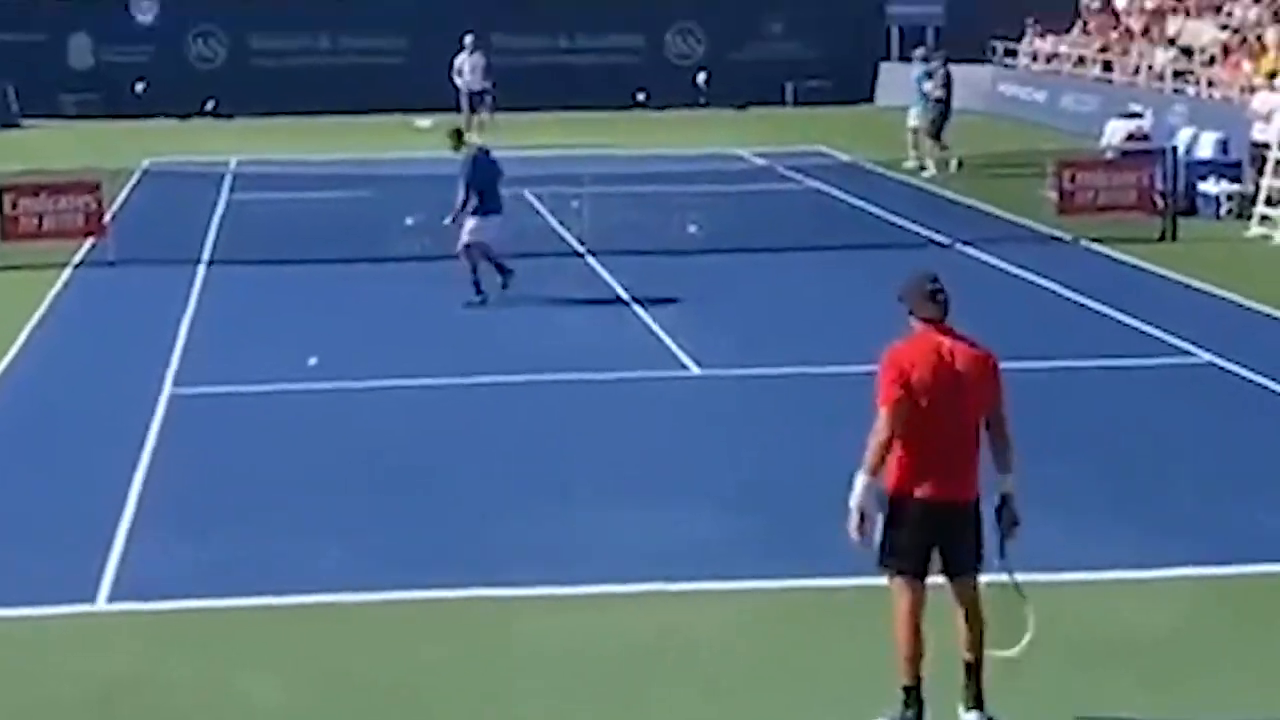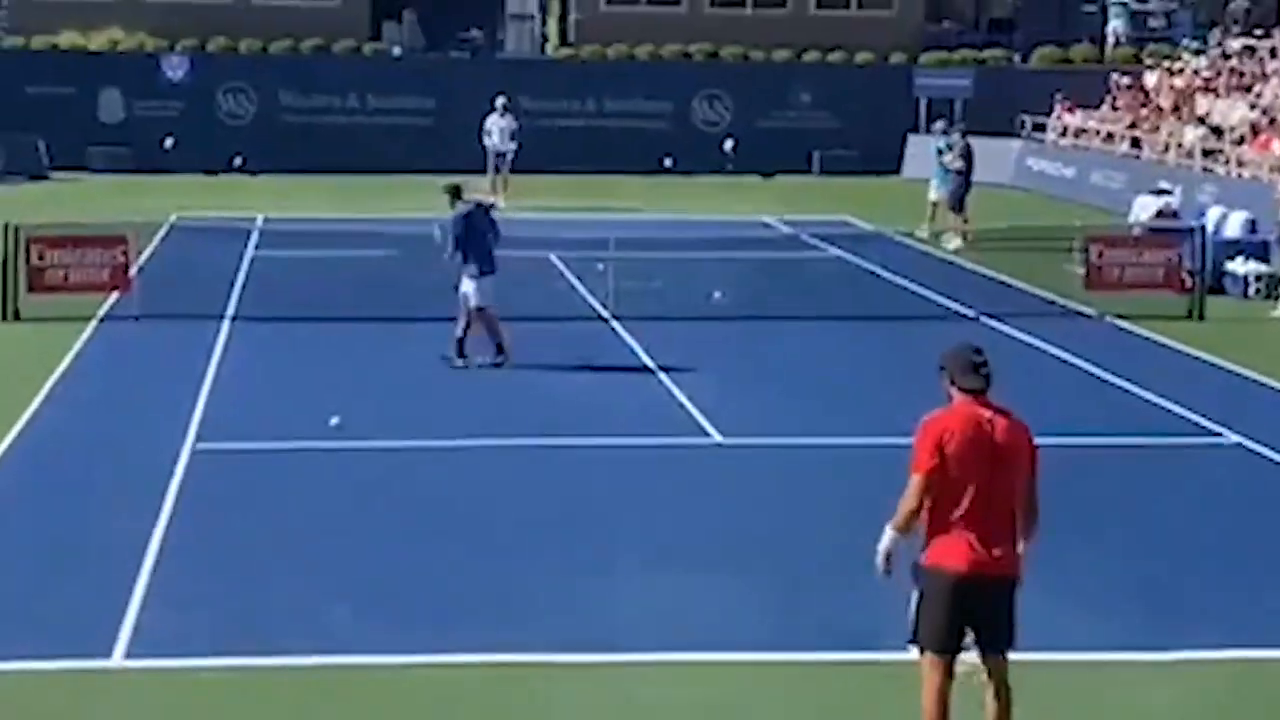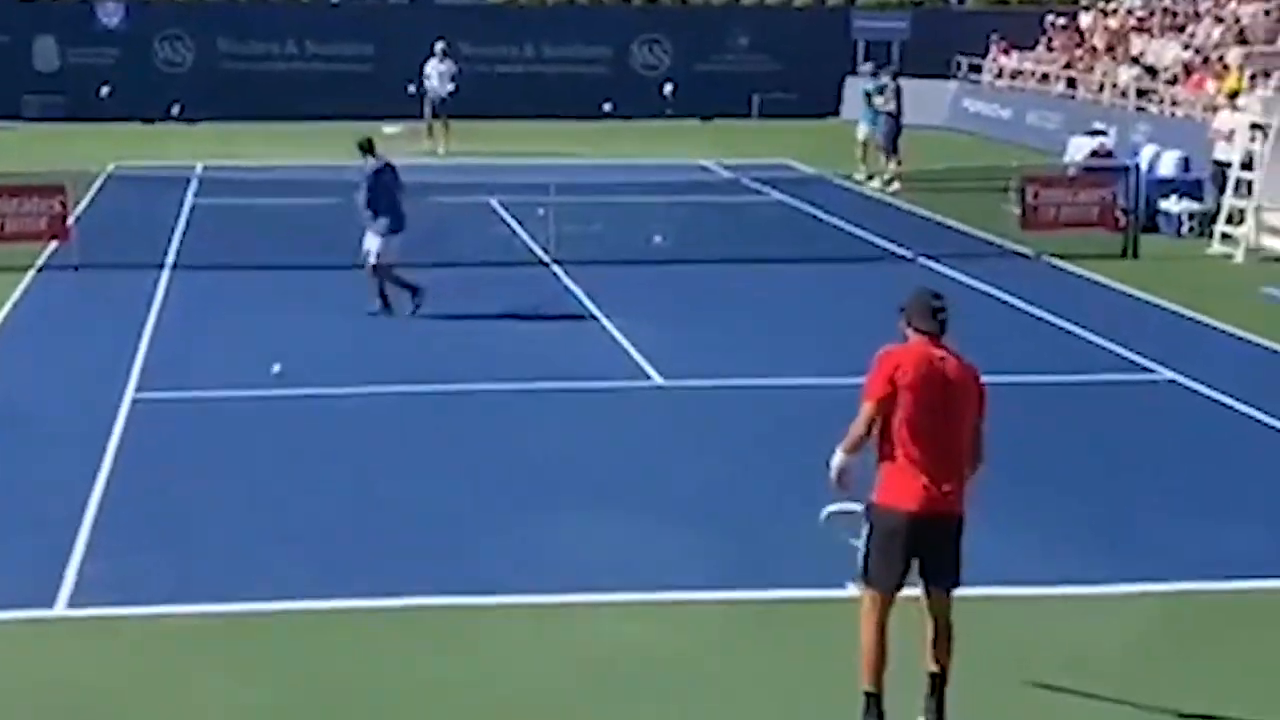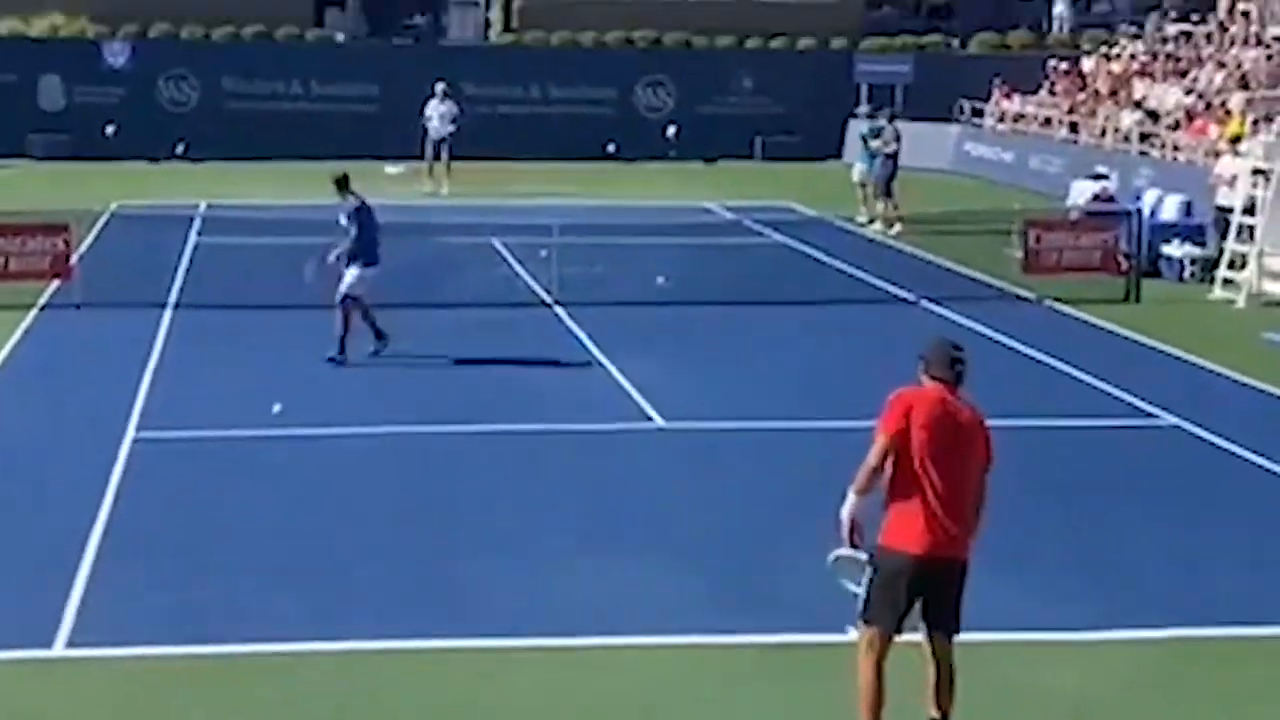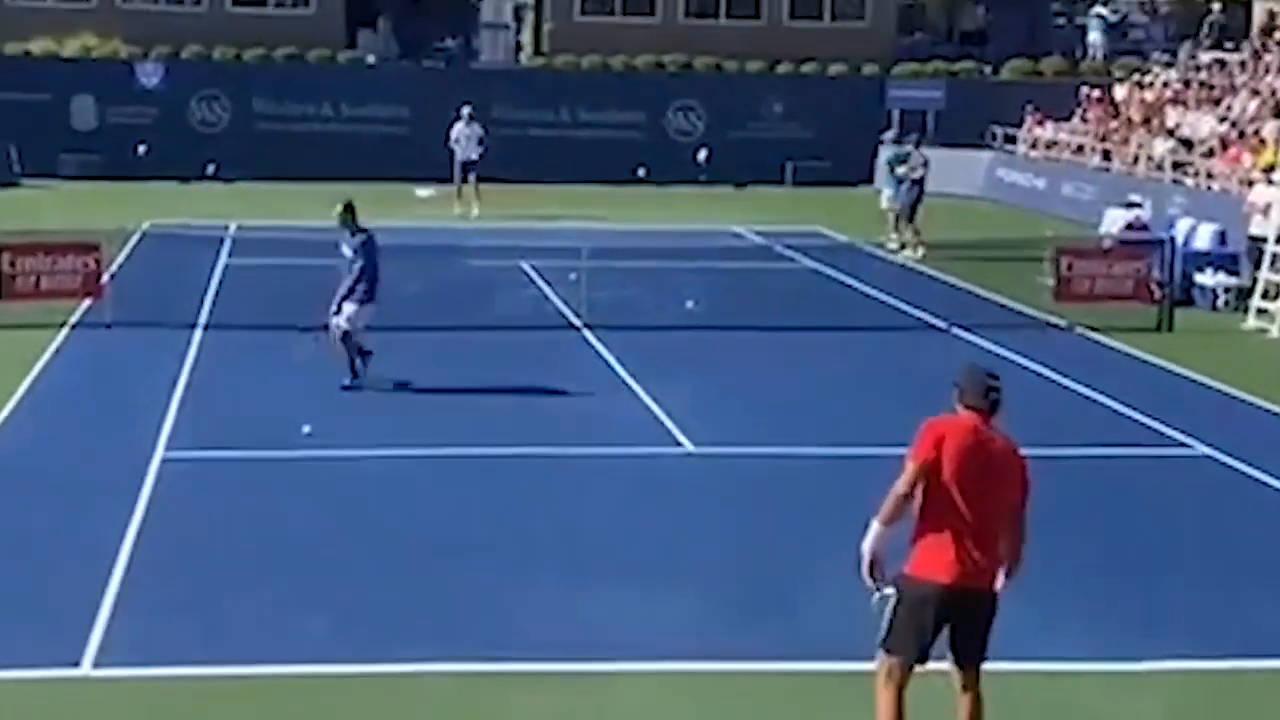
dt=0.2s
person 1, frame 1
left shoulder: (901, 357)
right shoulder: (981, 359)
left elbow: (885, 435)
right elbow: (998, 435)
left wrist: (860, 493)
right wrist: (1006, 493)
left hip: (911, 496)
right hip: (963, 496)
left knee: (908, 599)
right knee: (967, 596)
person 1, frame 2
left shoulder: (939, 425)
right shoulder: (1018, 431)
left elbow: (915, 501)
right elbow: (1028, 511)
left wrist: (888, 541)
left hip: (945, 567)
right hip: (999, 571)
left knee: (937, 675)
right knee: (997, 672)
person 1, frame 3
left shoulder: (893, 359)
right shoulder: (968, 374)
left elbow: (863, 428)
right elbow: (974, 456)
left wrist: (839, 459)
left hip: (897, 504)
right hip: (949, 507)
left knee: (874, 610)
right knee: (939, 610)
person 1, frame 4
left shoulder: (907, 400)
right shoulder: (977, 424)
left elbow: (875, 463)
left wrist: (851, 506)
left hip: (903, 544)
right hip: (952, 552)
left knee: (872, 647)
right knee: (940, 650)
person 1, frame 5
left shoulder: (939, 429)
right shoulder: (1013, 457)
left elbow: (904, 492)
right elbow: (1015, 541)
left wrist: (872, 538)
left hip: (929, 576)
right hip: (980, 585)
left knee: (891, 675)
right knee: (969, 681)
